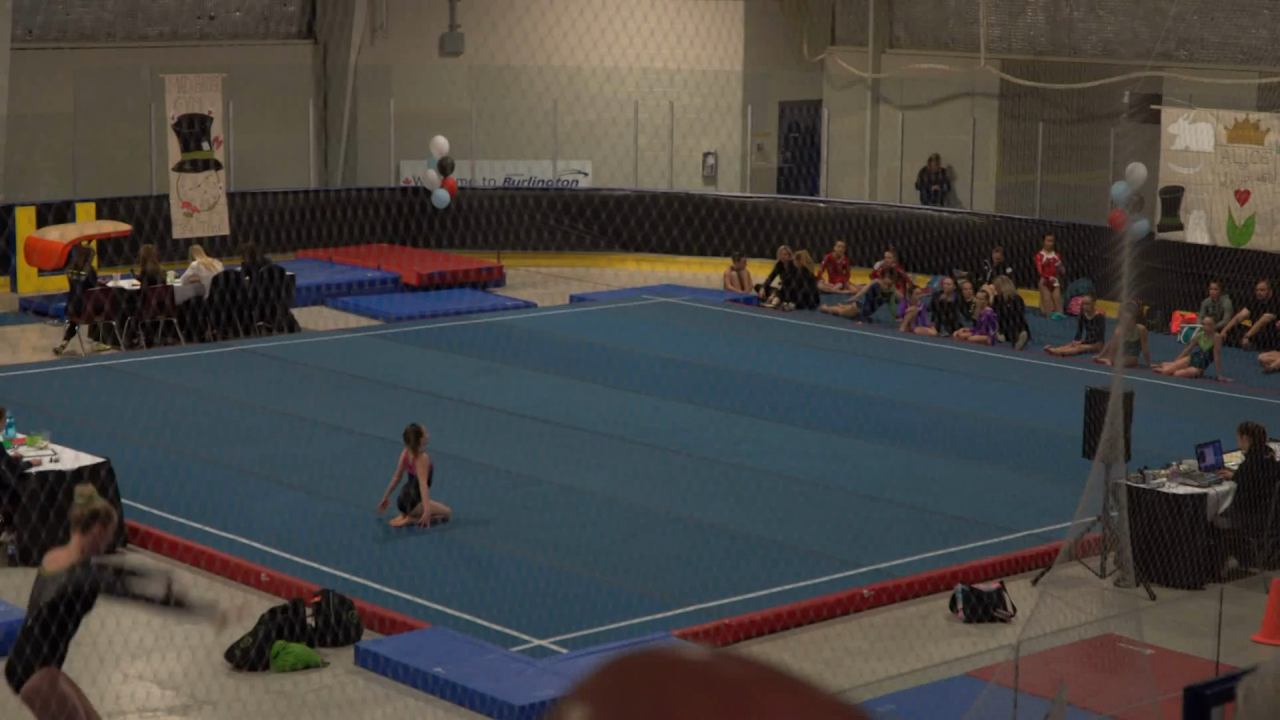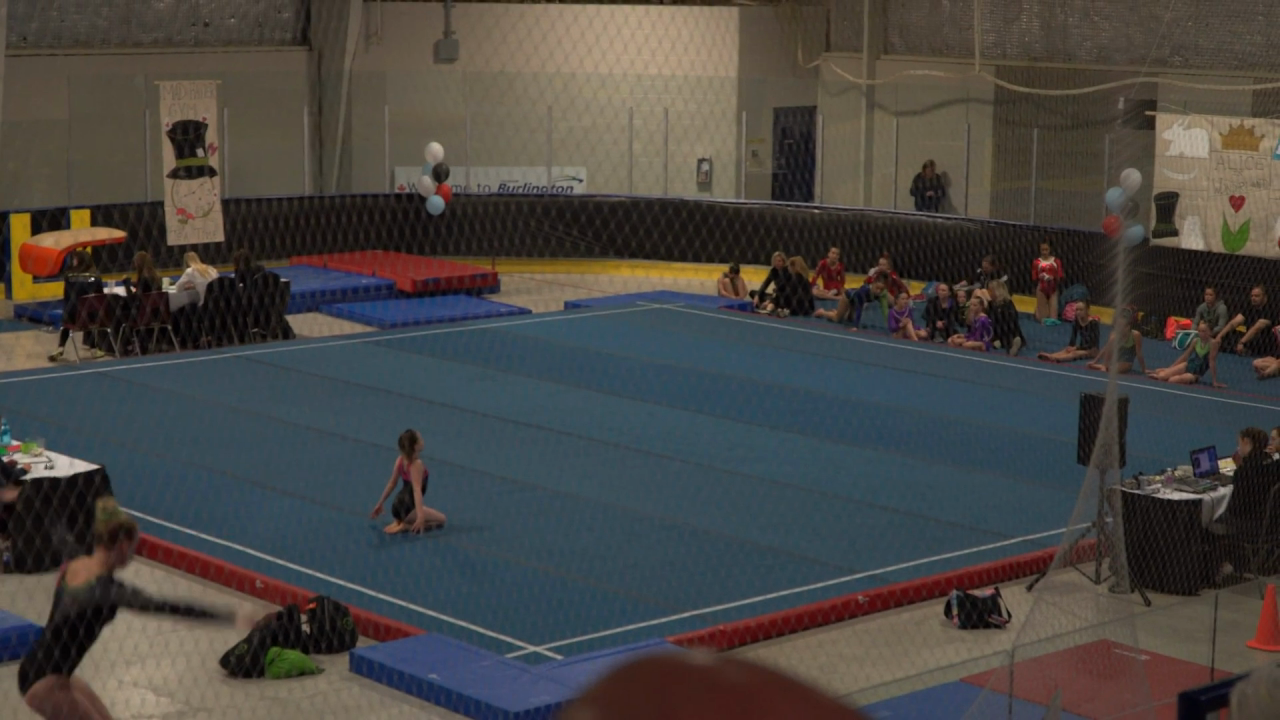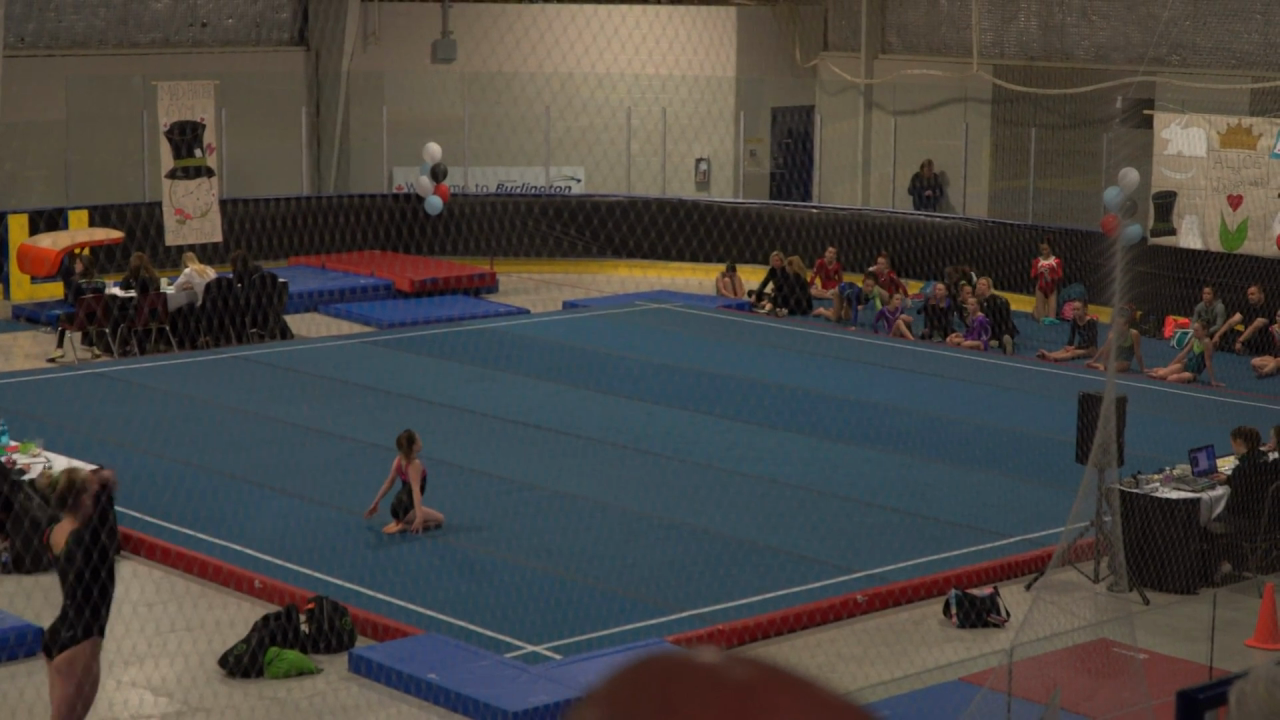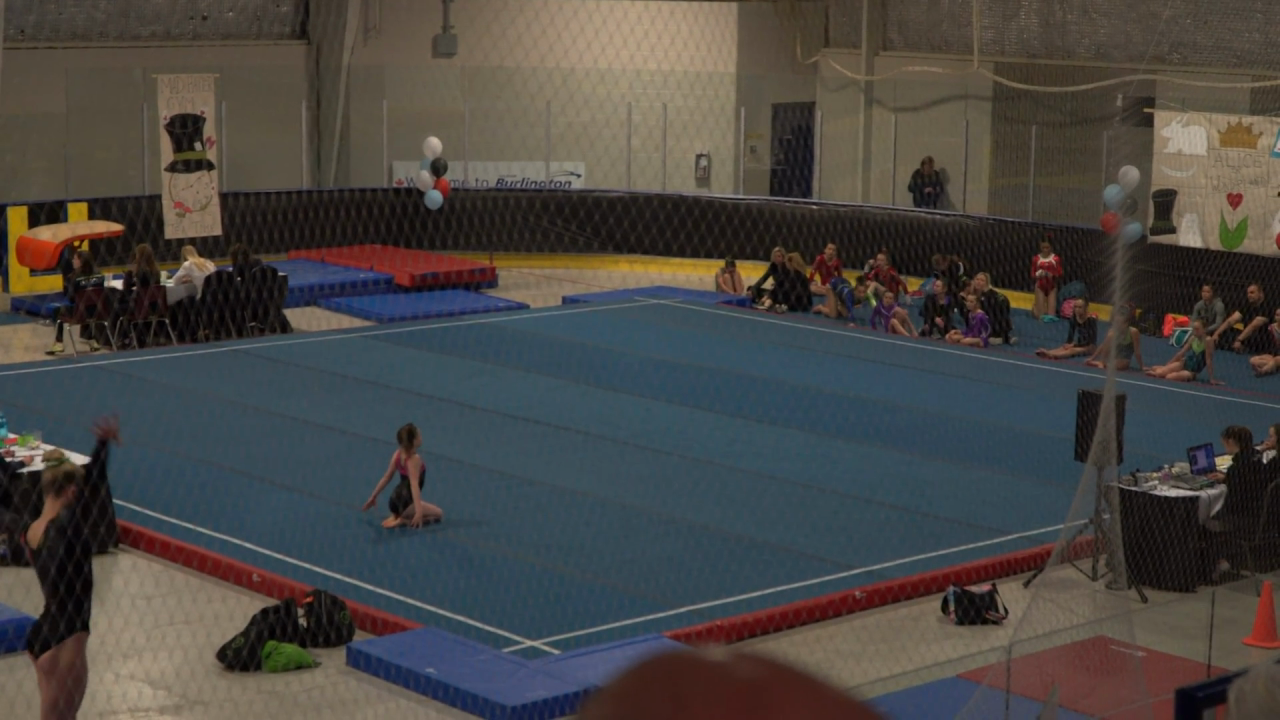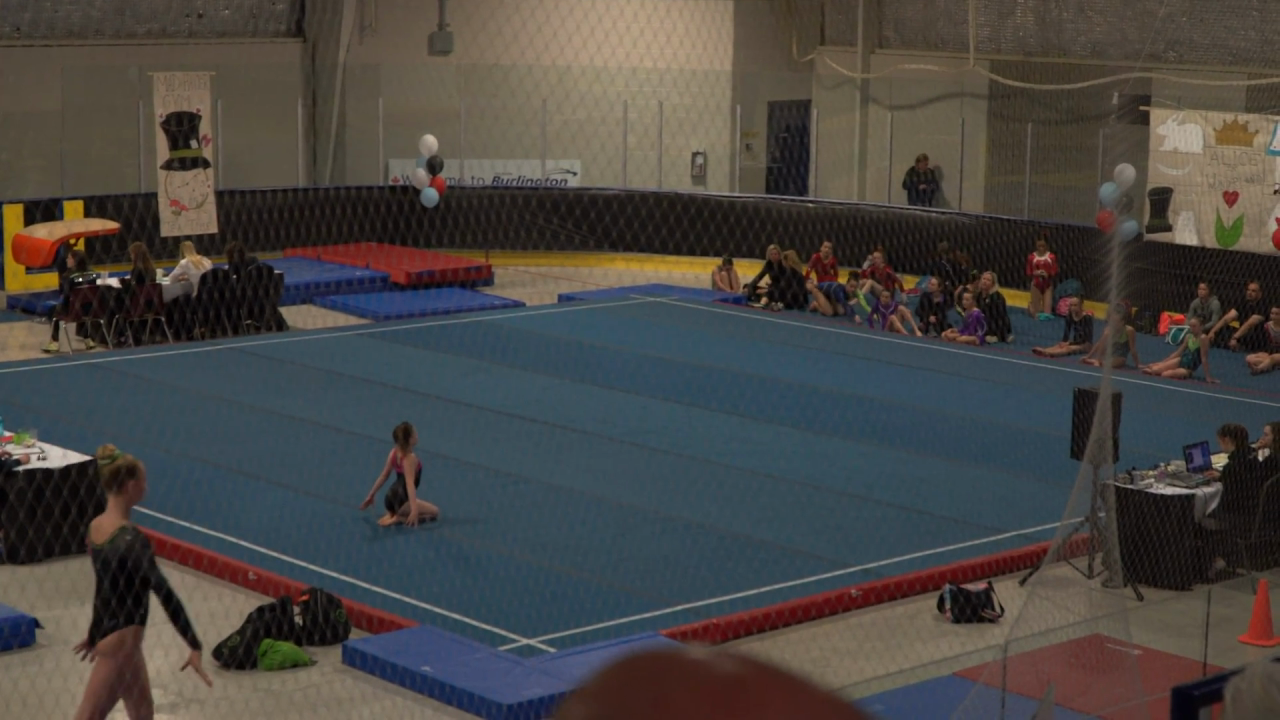
dt=0.7s
person 1, frame 1
left shoulder: (54, 557)
right shoulder: (83, 575)
left elbow: (113, 571)
right elbow: (139, 595)
left wrist: (162, 578)
right wrist: (204, 610)
left hip: (24, 666)
right hip: (37, 673)
person 1, frame 2
left shoulder: (73, 565)
right shoulder: (109, 589)
right elbow: (170, 609)
right wrist: (230, 618)
left hip: (47, 675)
right hip: (46, 684)
person 1, frame 3
left shoulder: (57, 533)
right shoulder: (83, 538)
right elbow: (102, 514)
right wrist: (106, 484)
left hip: (60, 639)
right hip: (80, 646)
person 1, frame 4
left shoulder: (32, 531)
right shoulder: (63, 527)
right elbow: (89, 482)
right wrist: (103, 442)
left hip: (45, 638)
right hip: (66, 646)
person 1, frame 5
left shoulder: (97, 527)
right shoulder: (131, 540)
right elbow: (164, 594)
right wrist: (195, 646)
left hip: (109, 631)
right hip: (121, 638)
